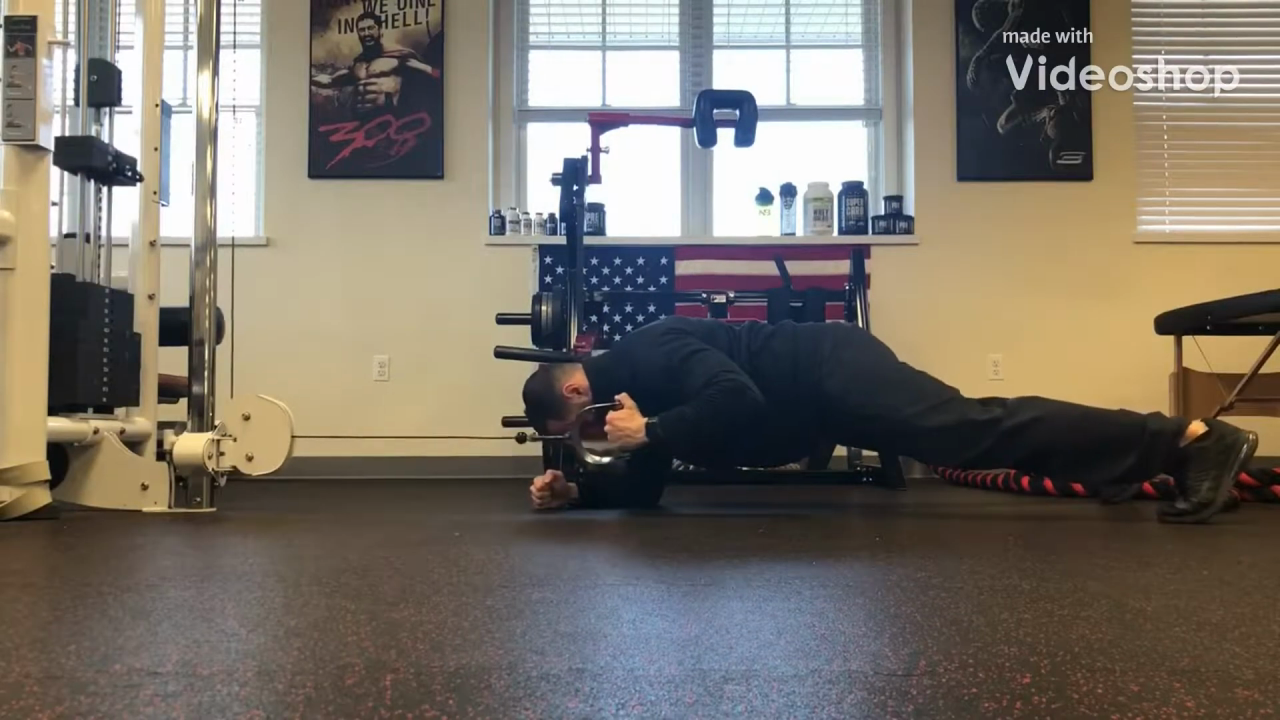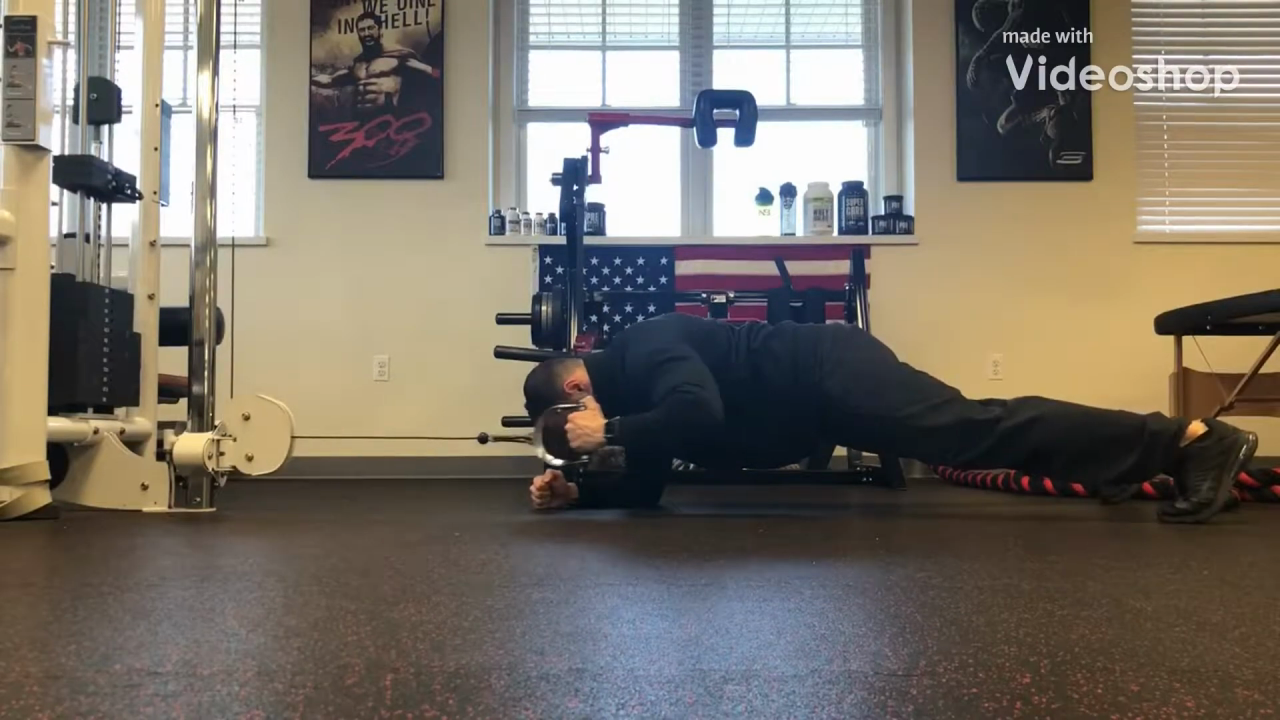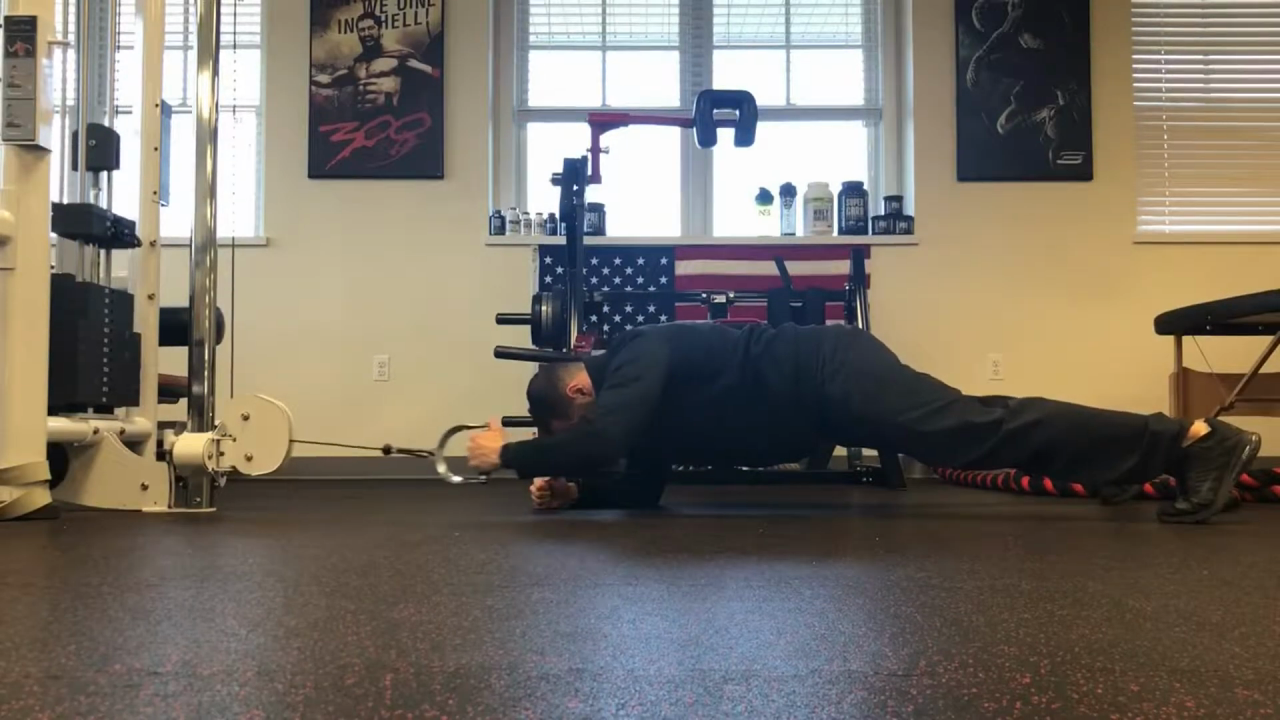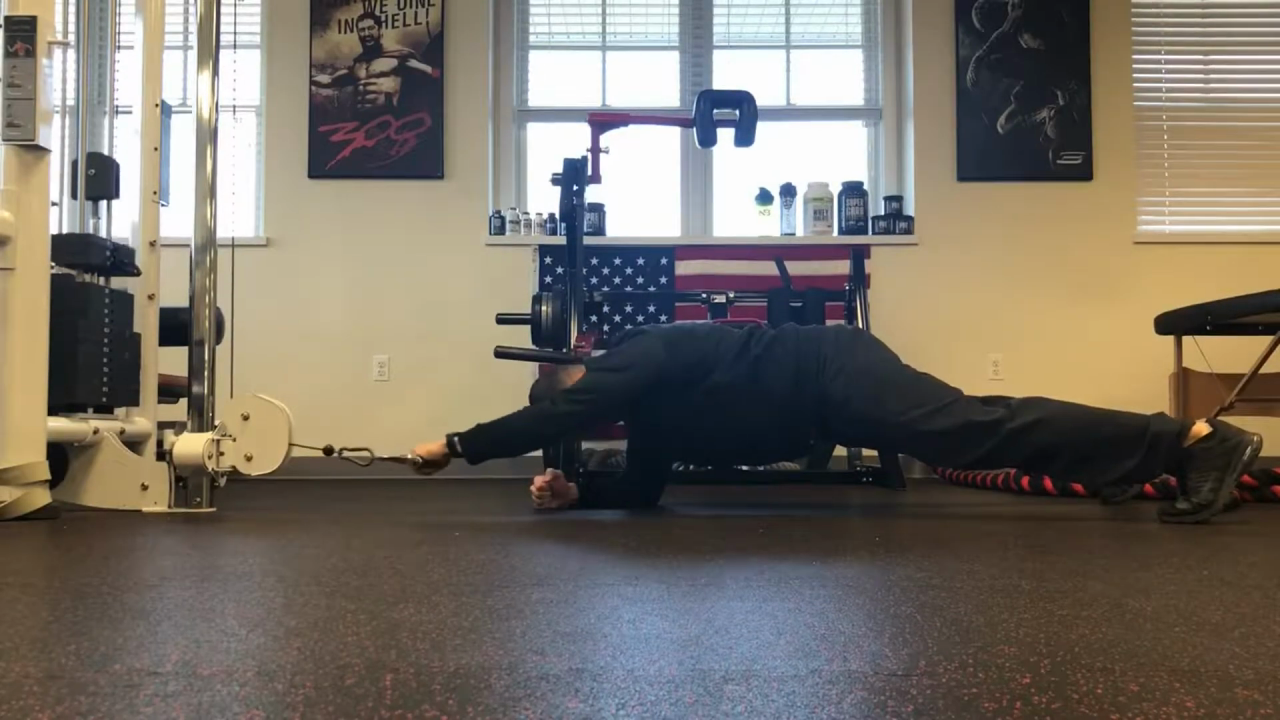
dt=0.5s
person 1, frame 1
left shoulder: (649, 354)
right shoulder: (630, 393)
left elbow: (738, 398)
right elbow: (645, 488)
left wrist: (649, 429)
right wrist: (575, 491)
left hip: (835, 372)
right hip: (827, 392)
left knee: (978, 429)
right knee: (973, 432)
left ankle: (1192, 439)
right ankle: (1145, 450)
person 1, frame 2
left shoulder: (644, 348)
right shoulder: (628, 394)
left elbow: (702, 410)
right elbow: (644, 487)
left wrist: (611, 432)
right wrist: (574, 490)
left hip: (832, 373)
right hip: (824, 397)
left knee: (978, 432)
right knee: (975, 433)
left ankle: (1188, 439)
right ankle: (1166, 449)
person 1, frame 3
left shoulder: (637, 356)
right shoulder: (650, 401)
left elbow: (604, 437)
right elbow: (639, 485)
left wrist: (511, 454)
right wrist: (570, 488)
left hip: (832, 374)
right hip: (825, 396)
left knee: (982, 432)
right knee: (979, 435)
left ankle: (1191, 438)
right ankle: (1174, 445)
person 1, frame 4
left shoulder: (637, 357)
right shoulder: (644, 402)
left elbow: (558, 415)
right elbow: (644, 489)
left wrist: (455, 446)
right wrist: (576, 491)
left hip: (834, 373)
right hip: (823, 394)
left knee: (982, 433)
right knee: (981, 435)
left ankle: (1194, 439)
right ankle: (1180, 444)
